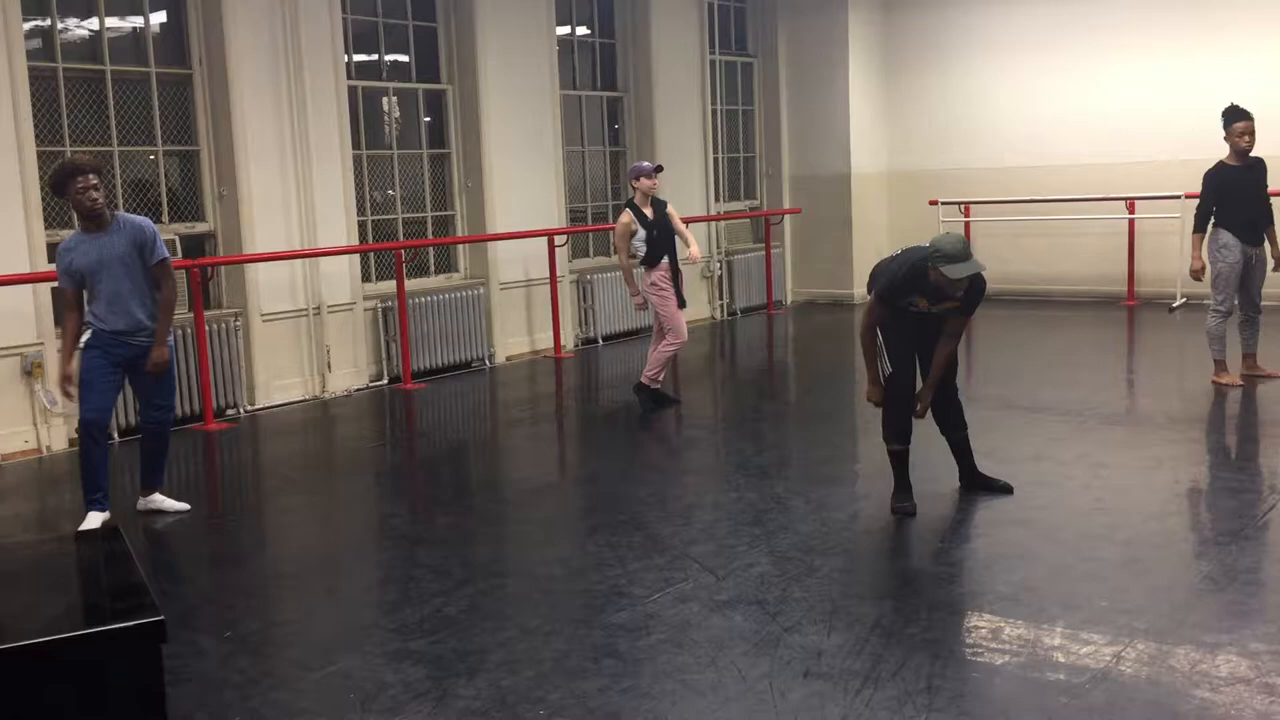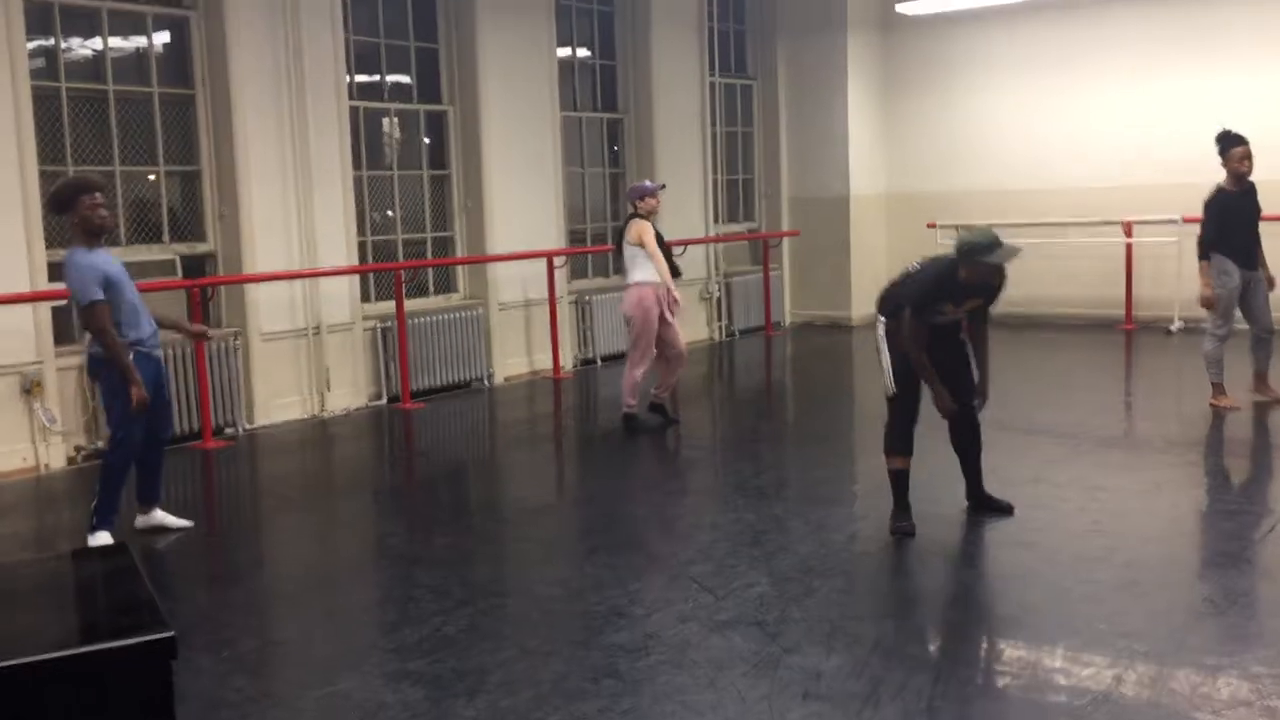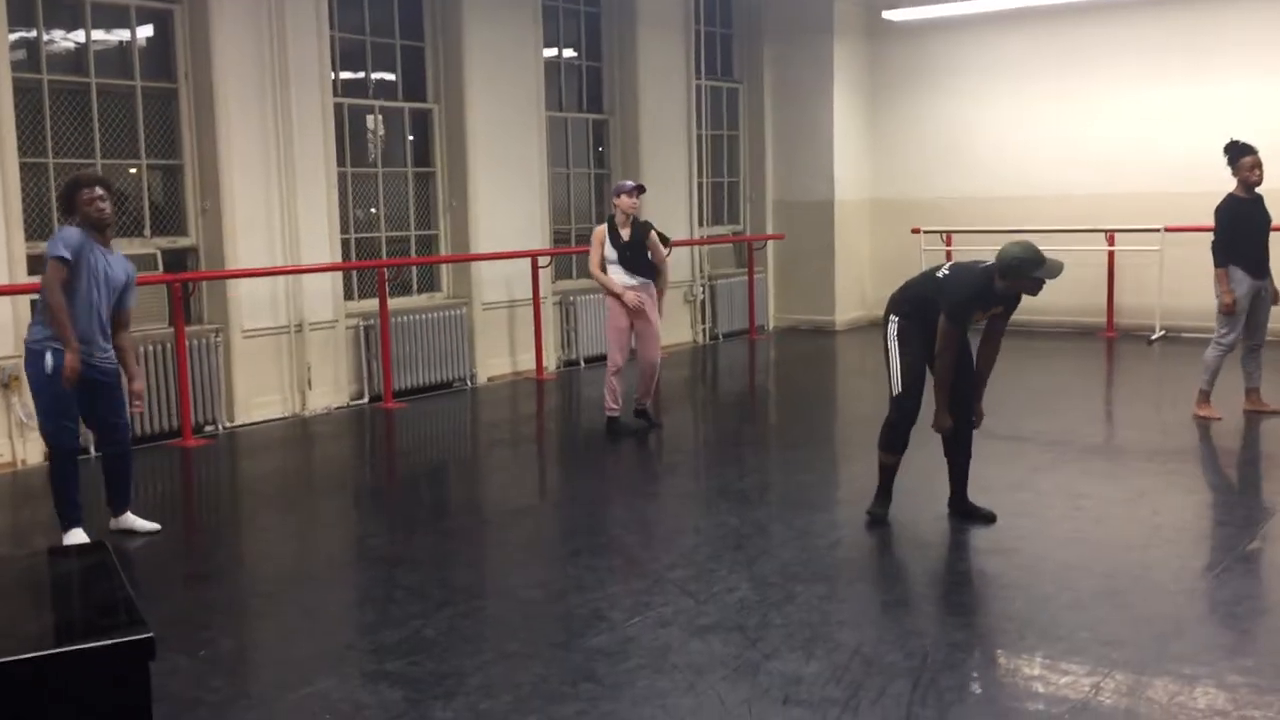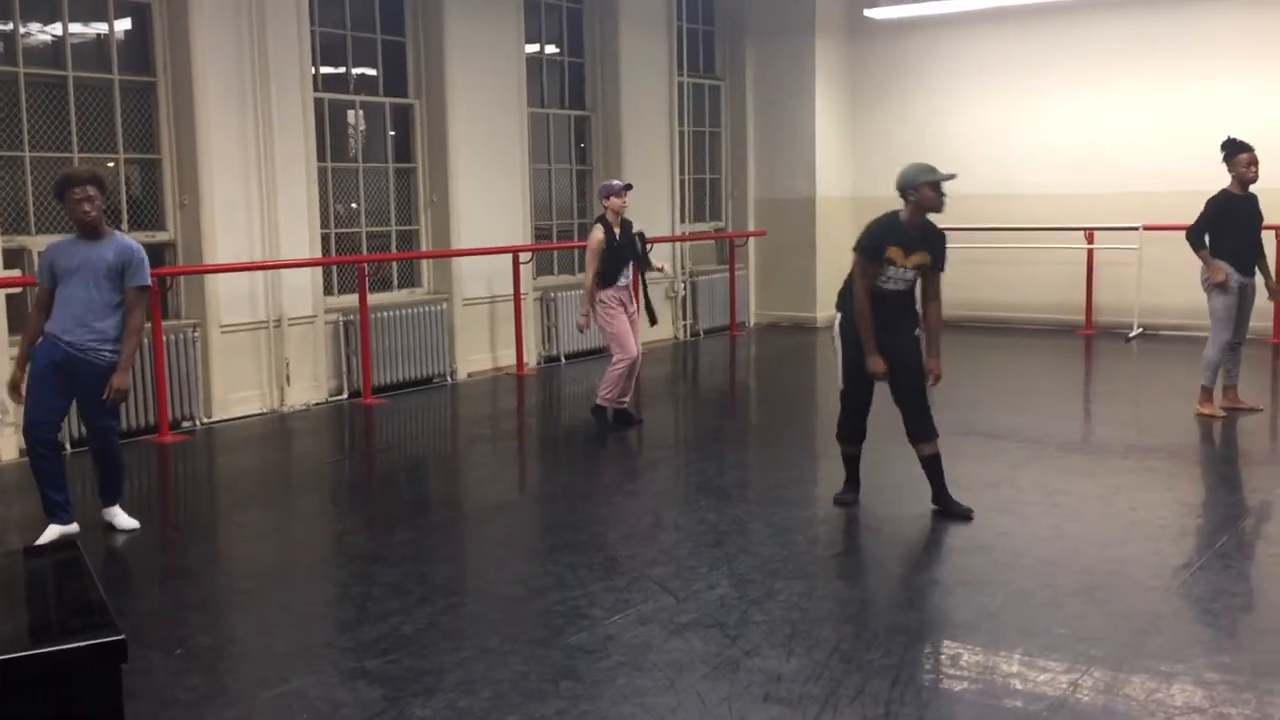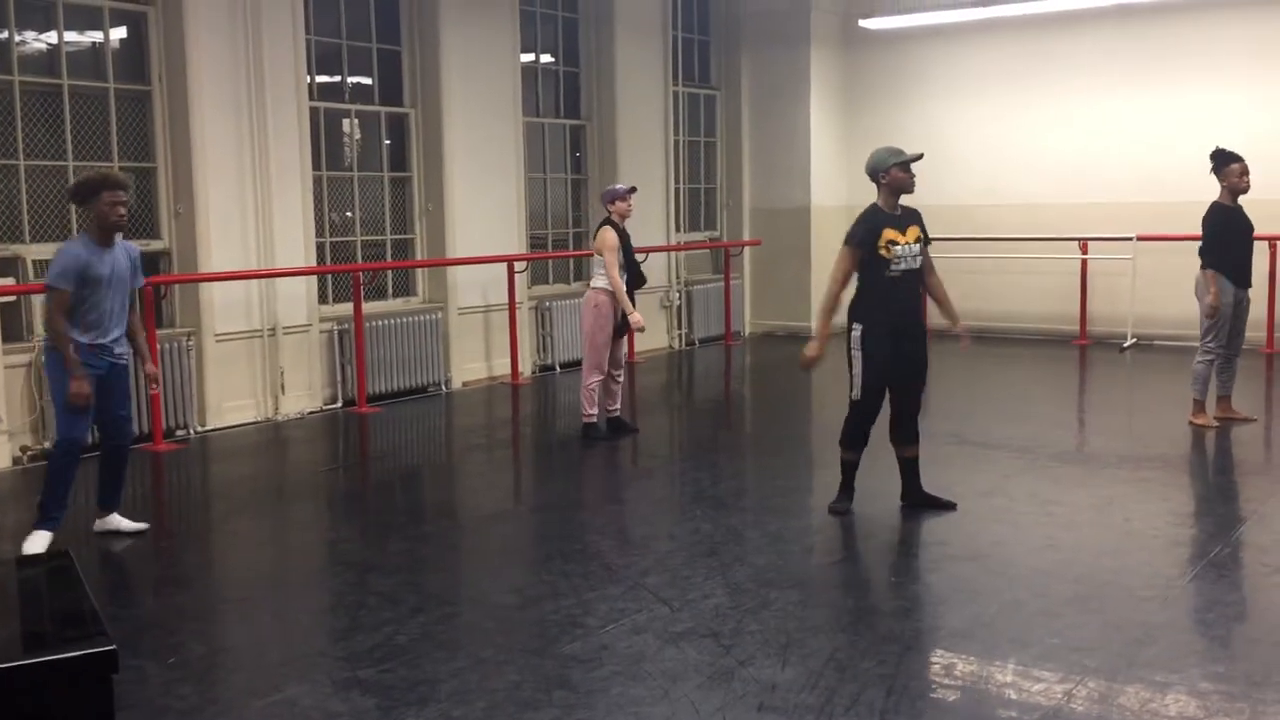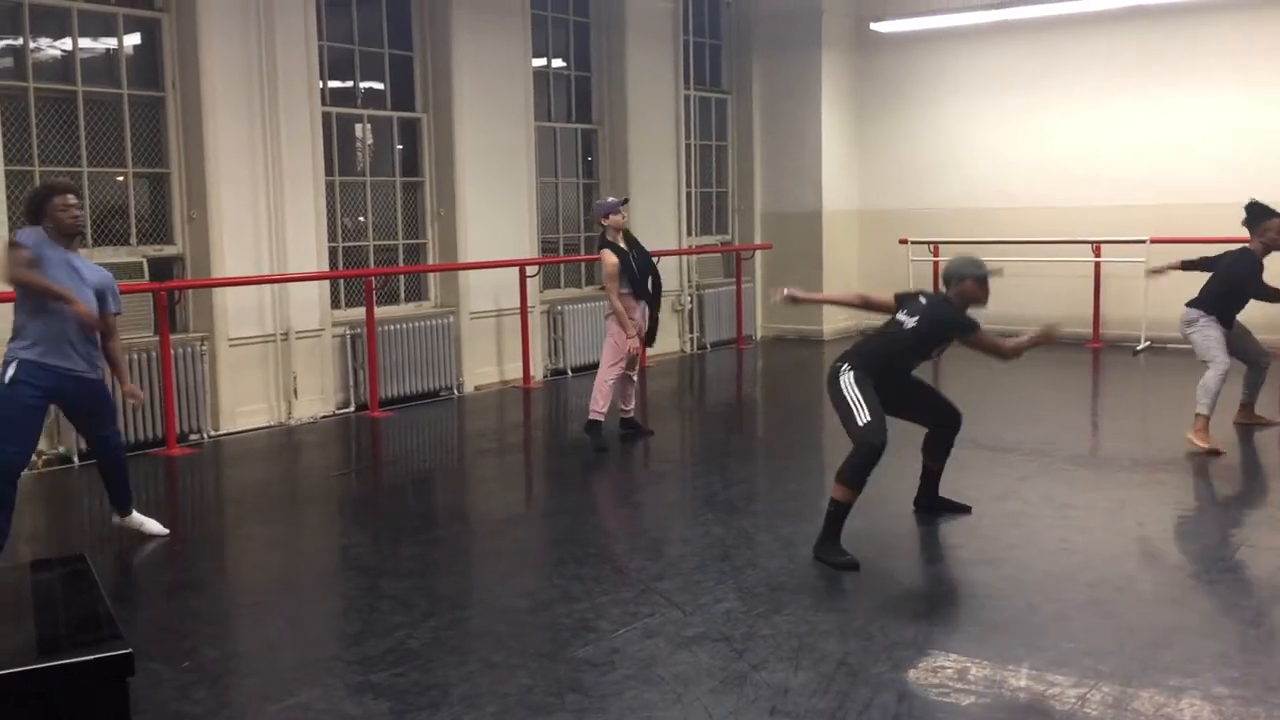
dt=0.5s
person 1, frame 1
left shoulder: (139, 229)
right shoulder: (68, 252)
left elbow: (167, 287)
right elbow: (73, 310)
left wrist: (161, 343)
right wrist: (66, 361)
left hip: (150, 343)
right hip: (102, 344)
left knee: (159, 420)
right knee: (93, 420)
left ankle: (150, 493)
right ankle: (97, 507)
person 1, frame 2
left shoulder: (102, 250)
right shoulder: (81, 265)
right elbow: (102, 329)
left wrist: (181, 326)
right wrist: (133, 381)
left hip: (146, 354)
right hip: (123, 361)
left knee: (157, 434)
right knee: (127, 441)
left ankle: (148, 510)
right ankle: (100, 527)
person 1, frame 3
left shoulder: (126, 269)
right shoulder: (69, 238)
left elbow: (122, 329)
right elbow: (51, 289)
left wrist: (135, 376)
right wrist: (70, 348)
left hip: (100, 364)
right hip: (51, 357)
left knee: (118, 441)
right knee: (64, 445)
left ankle: (120, 514)
right ankle: (72, 527)
person 1, frame 4
left shoulder: (128, 251)
right shoulder: (55, 253)
left elbow: (135, 314)
right elbow: (40, 310)
left wrist: (123, 369)
right wrist: (19, 366)
left hip: (100, 360)
right hip: (53, 353)
left knee: (104, 439)
right knee: (38, 435)
left ankle: (112, 505)
right ankle: (60, 519)
person 1, frame 5
left shoulder: (128, 253)
right shoulder: (72, 256)
right elbow: (56, 317)
left wrist: (145, 359)
right wrist: (75, 374)
left hip: (112, 358)
right hip: (74, 356)
left knee: (119, 437)
right knee: (72, 439)
left ankle: (106, 514)
right ankle: (44, 526)
person 1, frame 6
left shoulder: (100, 276)
right shoulder: (33, 239)
left elbow: (109, 335)
left wrist: (124, 380)
right wrist: (69, 299)
left hip: (84, 376)
right hip: (30, 370)
left knee: (112, 450)
left ankle: (125, 514)
person 2, frame 1
left shoulder: (974, 285)
right shoulder: (902, 273)
left elbow: (950, 338)
right elbow: (868, 326)
left wrist: (929, 389)
right wrist: (873, 382)
left hip: (934, 314)
right hip: (891, 310)
left knee: (945, 390)
right knee: (900, 388)
left ankle: (969, 474)
right ankle: (901, 486)
person 2, frame 2
left shoulder: (992, 281)
right shoulder: (931, 280)
left elbow: (978, 323)
right elbow: (913, 343)
left wrist: (983, 377)
right wrist: (938, 390)
left hip: (945, 327)
right hip: (899, 324)
left knee: (965, 407)
right knee: (904, 410)
left ankle: (977, 494)
right ankle: (900, 507)
person 2, frame 3
left shoulder: (1008, 293)
right shoulder: (966, 289)
left elbow: (990, 343)
right elbow: (944, 354)
left wrist: (977, 397)
right wrist: (941, 410)
left hip: (948, 326)
right hip: (908, 320)
left knee: (964, 411)
right knee: (905, 406)
left ankle: (959, 500)
right ankle: (883, 492)
person 2, frame 4
left shoulder: (933, 239)
right shoulder: (879, 231)
left elbow: (931, 298)
right elbow: (860, 293)
left wrist: (933, 354)
right wrist: (871, 353)
left hip: (901, 321)
right hip: (856, 319)
left knee: (916, 404)
right knee: (855, 404)
left ankle: (940, 493)
right ankle: (851, 482)
person 2, frame 5
left shoulder: (915, 219)
right shoulder: (869, 224)
left elbow: (927, 274)
right elbow: (837, 282)
left wrist: (953, 319)
right wrist: (819, 338)
left hip: (906, 326)
right hip: (871, 328)
left knee: (907, 410)
right knee: (864, 411)
left ankle: (912, 490)
right ankle: (846, 489)
person 2, frame 6
left shoulder: (926, 303)
right shoulder: (950, 317)
left elbow: (865, 300)
right elbow: (1006, 351)
left wrist: (807, 297)
right wrist: (1037, 337)
left hip: (885, 378)
right hip: (853, 374)
left knee: (947, 420)
right knee: (871, 441)
left ankle: (927, 498)
right ankle: (827, 540)
person 3, frame 1
right shoulder: (1217, 174)
right elbow: (1203, 214)
right wrist: (1196, 256)
left hip: (1254, 247)
right hip: (1227, 244)
left knee: (1252, 308)
right knee: (1222, 307)
left ankle: (1249, 363)
right ankle: (1219, 370)
person 3, frame 2
left shoulder: (1250, 190)
right shoulder: (1218, 199)
left elbow: (1253, 233)
right elbow: (1206, 242)
right wrist: (1205, 283)
left hip: (1250, 269)
right hip: (1226, 268)
right knee: (1219, 331)
right ankle: (1217, 393)
person 3, frame 3
right shoulder: (1229, 207)
right elbow: (1219, 250)
right wrist: (1225, 290)
right hip: (1237, 278)
left knee: (1255, 342)
right knee: (1224, 340)
left ankle: (1253, 399)
right ankle: (1202, 401)
person 3, frame 4
left shoulder: (1252, 200)
right shoulder: (1221, 201)
left elbow: (1255, 243)
right elbow: (1194, 234)
right wrist: (1213, 269)
left hip: (1246, 277)
right hip: (1225, 276)
left knee: (1236, 339)
right knee: (1221, 337)
left ankle: (1230, 395)
right ankle: (1205, 399)
person 3, frame 5
left shoulder: (1237, 211)
right shoulder: (1217, 213)
right elbow: (1208, 255)
right wrist: (1212, 292)
left hip: (1237, 287)
right hip: (1219, 286)
left knee: (1231, 350)
right knee: (1211, 349)
left ankle: (1224, 406)
right ankle: (1198, 410)
person 3, frame 6
left shoulder: (1245, 258)
right shoulder: (1248, 263)
left elbow: (1200, 262)
right elbow: (1259, 291)
left wrist: (1166, 266)
left hip: (1221, 320)
right hip: (1200, 319)
right knee: (1220, 364)
left ankle: (1246, 412)
right ankle: (1199, 430)
person 4, frame 1
left shoulder: (663, 207)
right shoulder: (627, 219)
left elbow: (683, 232)
right elbow: (623, 259)
left wrist: (692, 245)
right wrist: (635, 293)
left hip: (672, 275)
right hip: (656, 279)
left knee: (662, 336)
right knee: (677, 336)
left ankle: (654, 389)
right ankle: (645, 383)
person 4, frame 2
left shoulder: (634, 227)
right shoulder: (642, 225)
right elbow: (657, 259)
right wrist: (673, 291)
left hip: (652, 297)
right hip: (642, 297)
left knee: (677, 352)
right knee: (639, 359)
left ankle: (659, 401)
right ankle: (629, 414)
person 4, frame 3
left shoulder: (645, 231)
right shoulder: (602, 232)
left elbow: (661, 266)
right elbow: (595, 270)
left wrist: (658, 301)
right wrist: (623, 293)
left hip: (644, 296)
right hip: (617, 300)
left knee: (651, 359)
right knee: (616, 360)
left ankle: (642, 407)
right ankle: (613, 415)
person 4, frame 4
left shoulder: (629, 228)
right shoulder: (599, 235)
left elbow: (640, 257)
right elbow: (589, 276)
left wrist: (657, 266)
right wrist: (585, 312)
left hip: (627, 295)
right hip: (606, 298)
left knee: (634, 356)
right knee: (627, 354)
left ankle: (620, 408)
right ankle: (602, 404)
person 4, frame 5
left shoulder: (620, 232)
right shoulder: (609, 235)
right elbow: (613, 277)
left wrist: (626, 309)
right wrist: (632, 312)
left hip: (614, 301)
right hip: (601, 301)
left knee: (615, 364)
right knee: (596, 366)
left ankle: (614, 417)
right ankle: (590, 423)
person 4, frame 6
left shoulder: (625, 235)
right shoulder: (610, 257)
right elbow: (614, 299)
right wrist: (630, 333)
left hip: (639, 305)
right hip: (624, 308)
left knee: (631, 366)
right knee: (613, 365)
left ankle: (627, 419)
right ankle: (595, 421)
